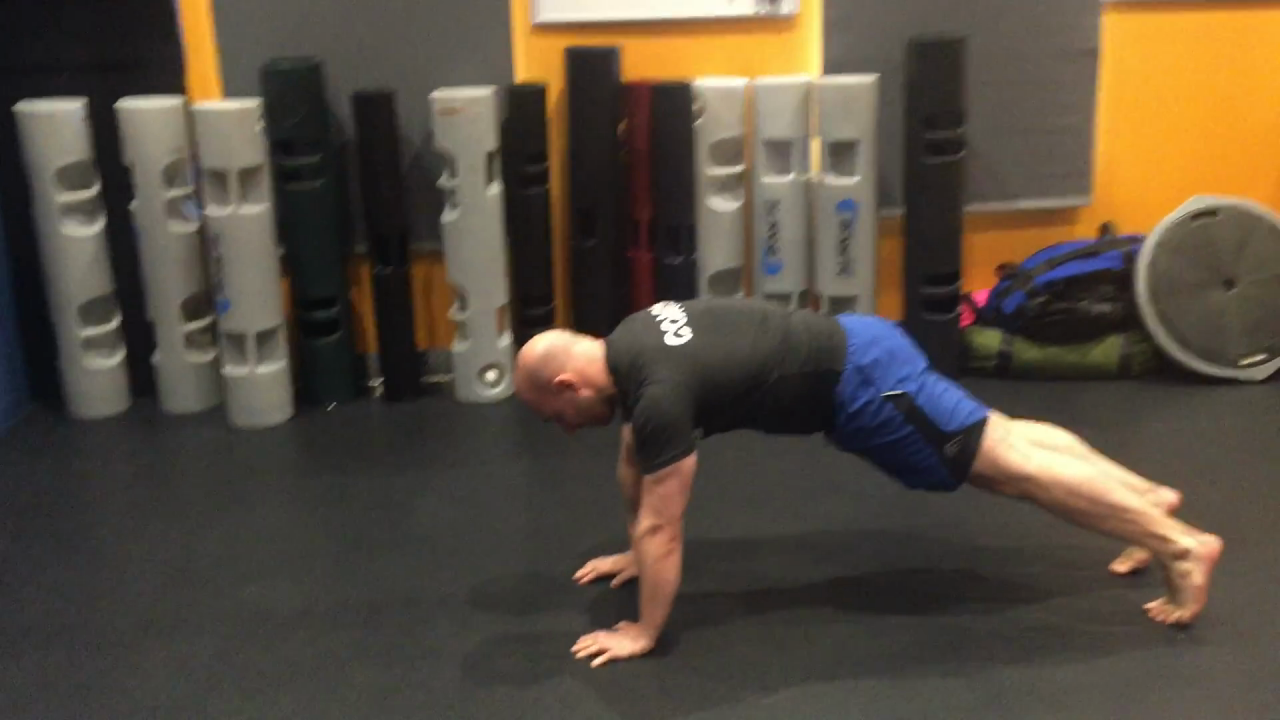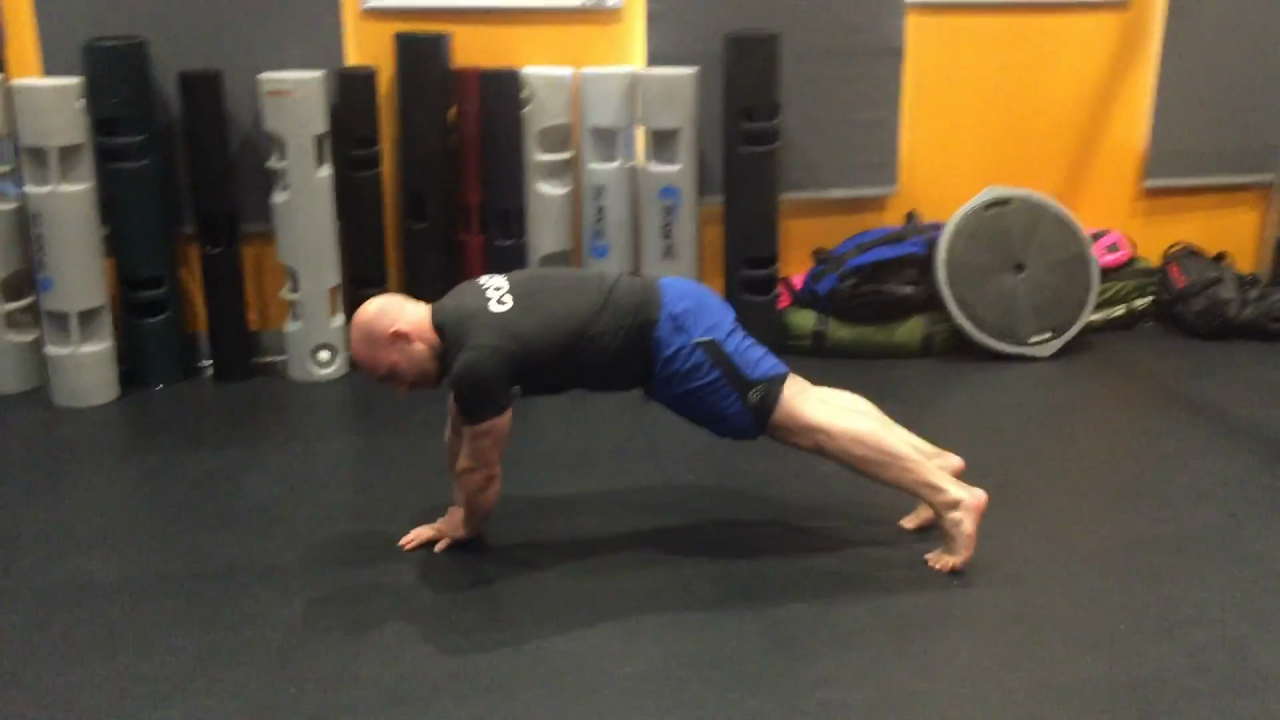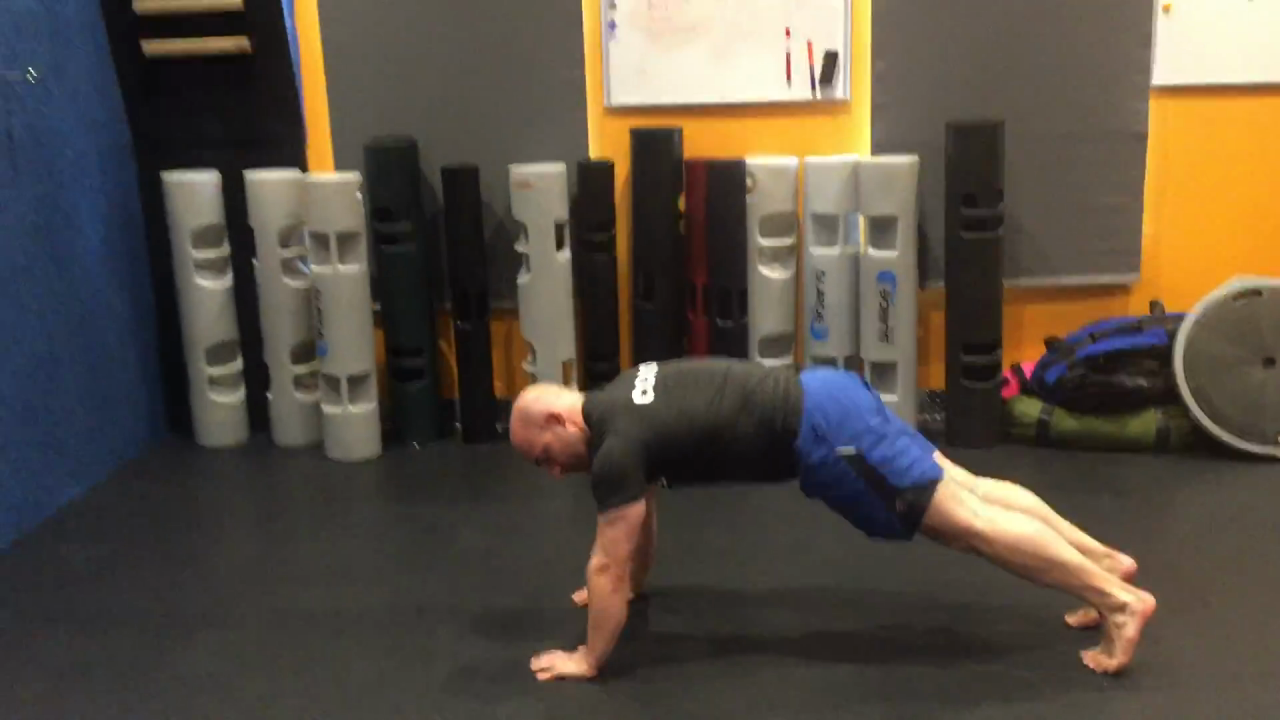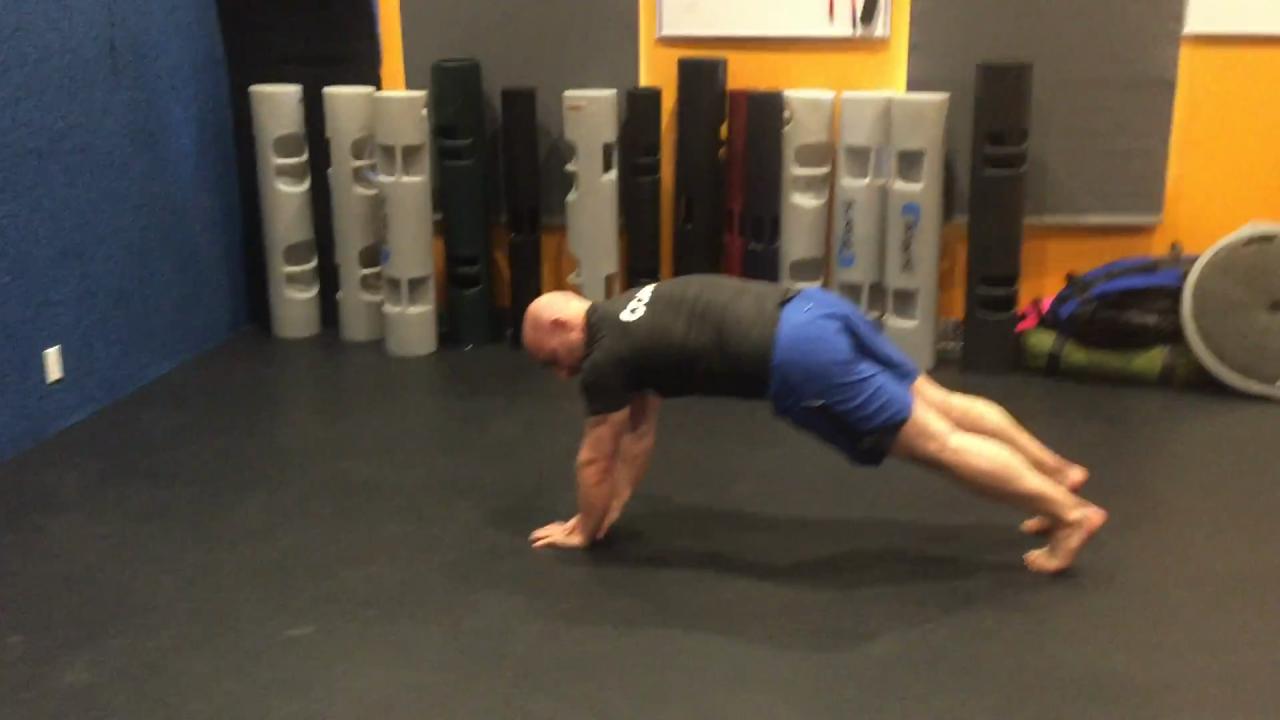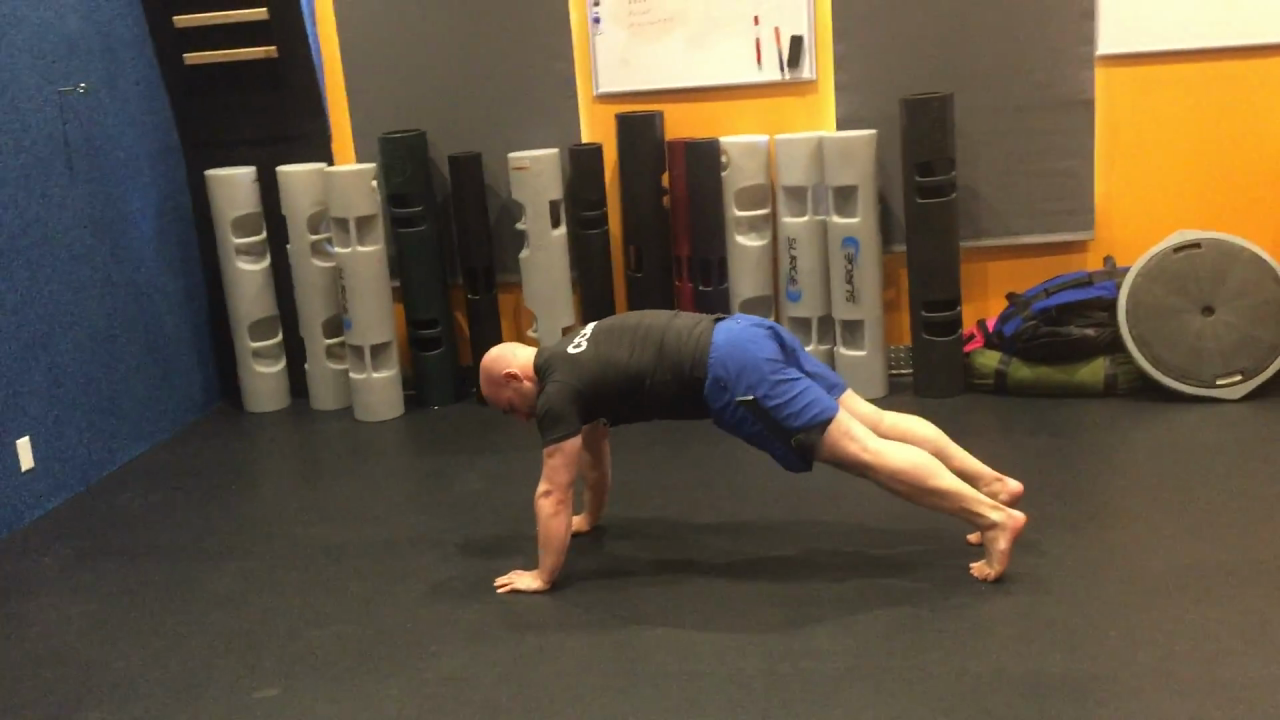
dt=1s
person 1, frame 1
left shoulder: (658, 389)
right shoulder: (626, 349)
left elbow: (661, 524)
right elbow: (633, 466)
left wrist: (643, 633)
right wrist: (633, 554)
left hip: (857, 380)
right hip: (849, 350)
left knee: (1006, 463)
right knee: (1001, 435)
left ankle: (1181, 544)
right ankle: (1150, 496)
person 1, frame 2
left shoulder: (477, 355)
right shoulder: (453, 315)
left elbow: (482, 471)
right elbow: (460, 429)
left wrist: (465, 524)
right wrist: (460, 509)
left hip: (672, 339)
right hip: (667, 312)
left knee: (801, 418)
right knee: (801, 400)
left ankle: (951, 497)
right ankle: (937, 462)
person 1, frame 3
left shoulder: (616, 445)
right shoulder: (619, 404)
left elbow: (608, 563)
right elbow: (642, 513)
left wrist: (588, 659)
right wrist: (632, 584)
left hip: (821, 433)
right hip: (823, 394)
left knee: (963, 520)
right knee: (962, 486)
left ankle: (1119, 600)
right ankle: (1106, 561)
person 1, frame 4
left shoulder: (606, 355)
right shoulder: (630, 321)
left elbow: (595, 457)
right elbow: (639, 428)
left wrist: (583, 531)
right wrist: (612, 508)
left hip: (798, 360)
right hip: (815, 311)
left knee: (937, 443)
right knee: (941, 406)
left ankle: (1070, 514)
right ankle: (1059, 473)
person 1, frame 5
left shoulder: (560, 389)
right shoulder: (578, 364)
left elbow: (554, 490)
right elbow: (596, 443)
left wrist: (543, 576)
right wrist: (592, 517)
left hip: (731, 367)
right hip: (744, 335)
left knee: (862, 449)
right knee: (873, 420)
left ankle: (993, 518)
right ankle: (994, 485)
